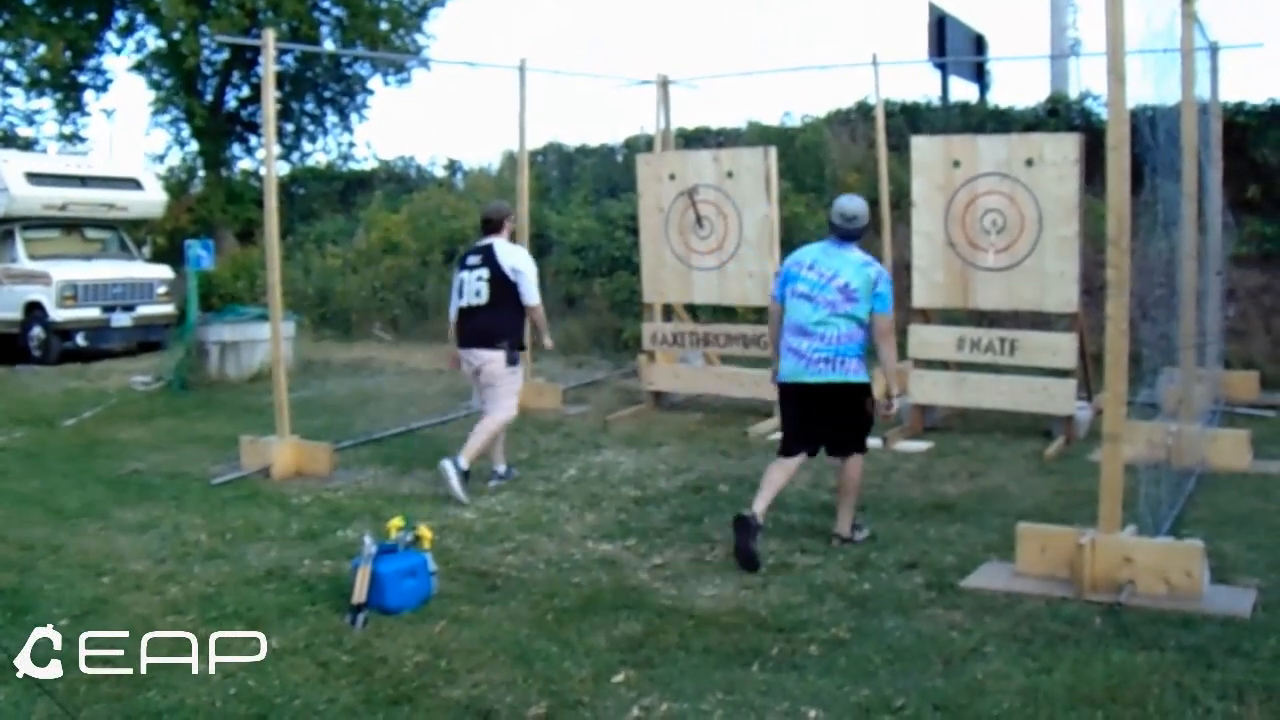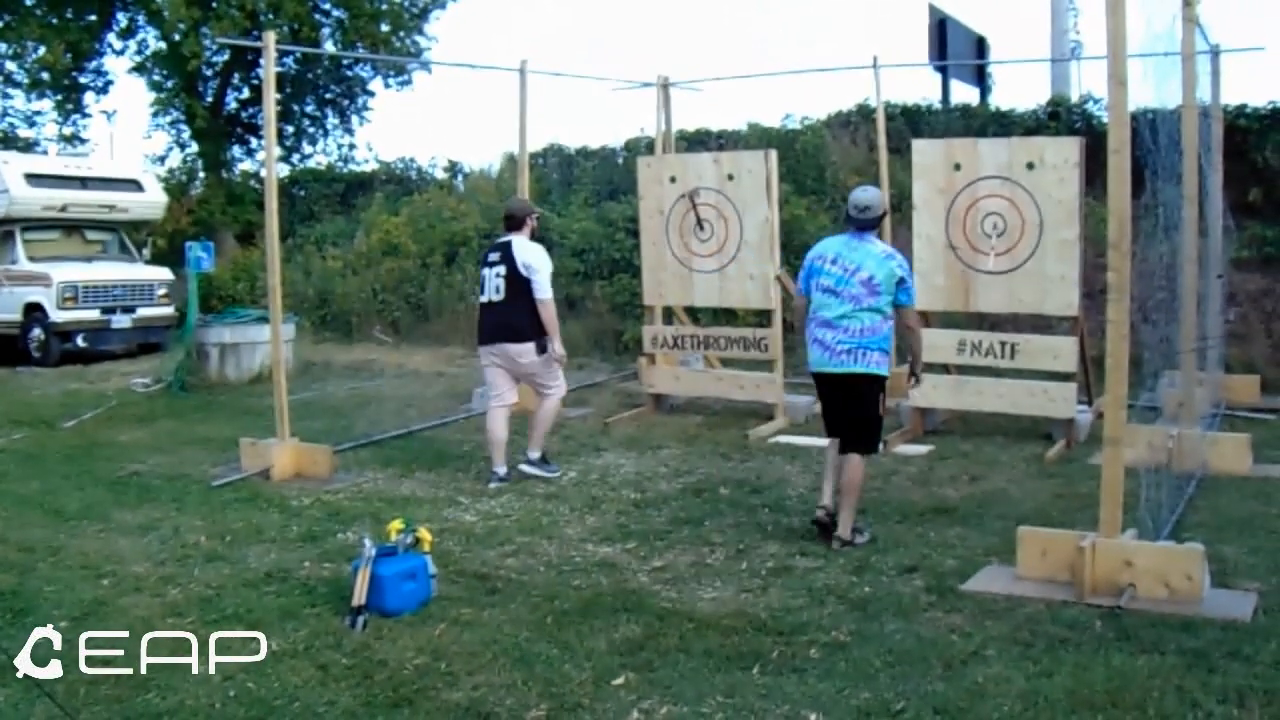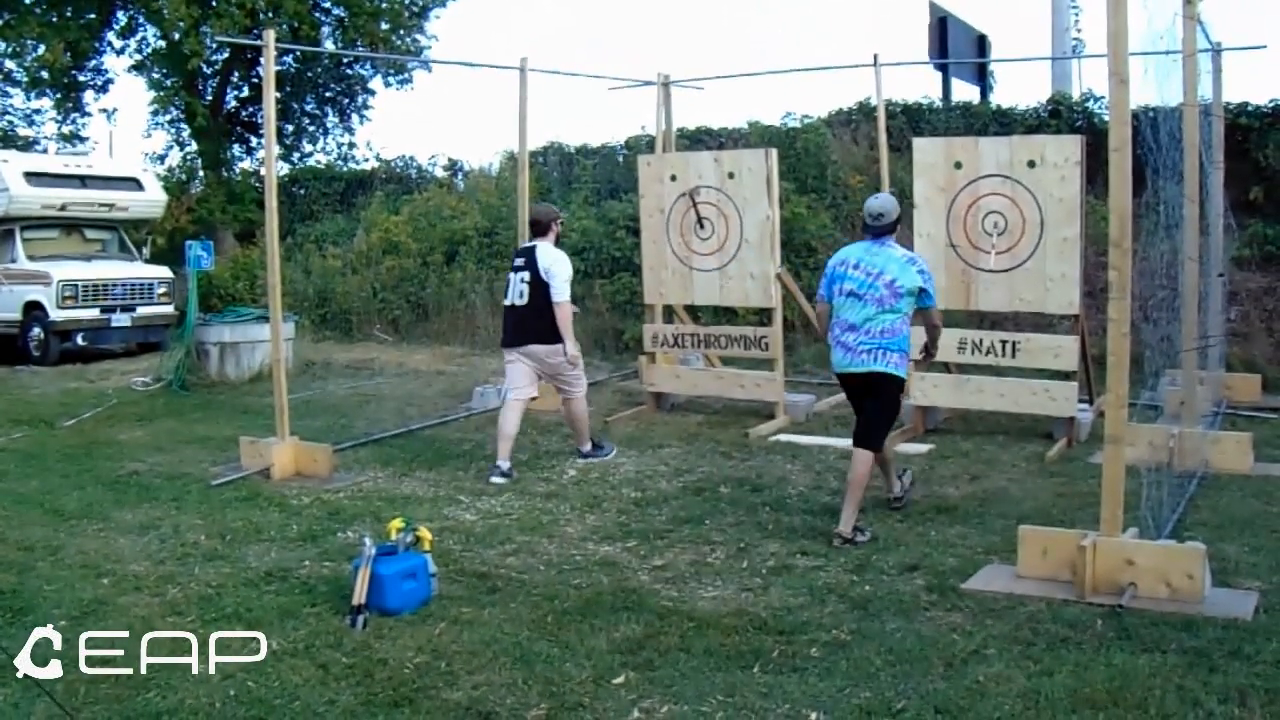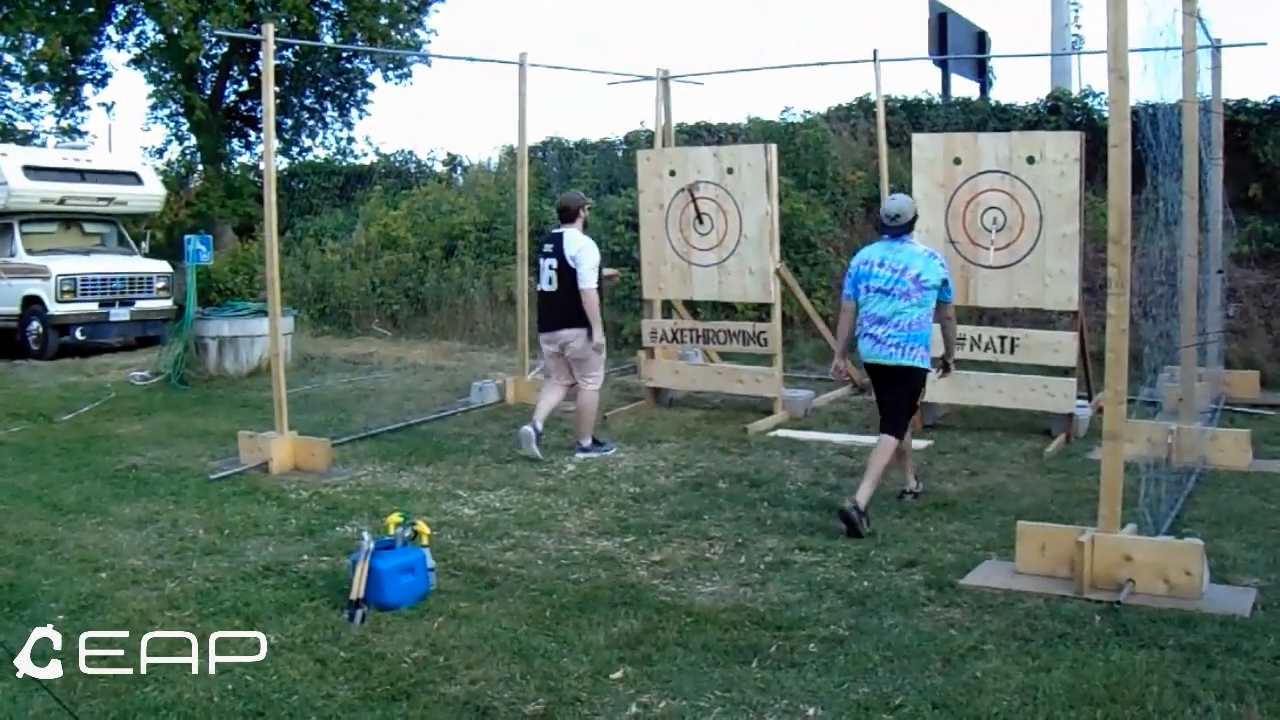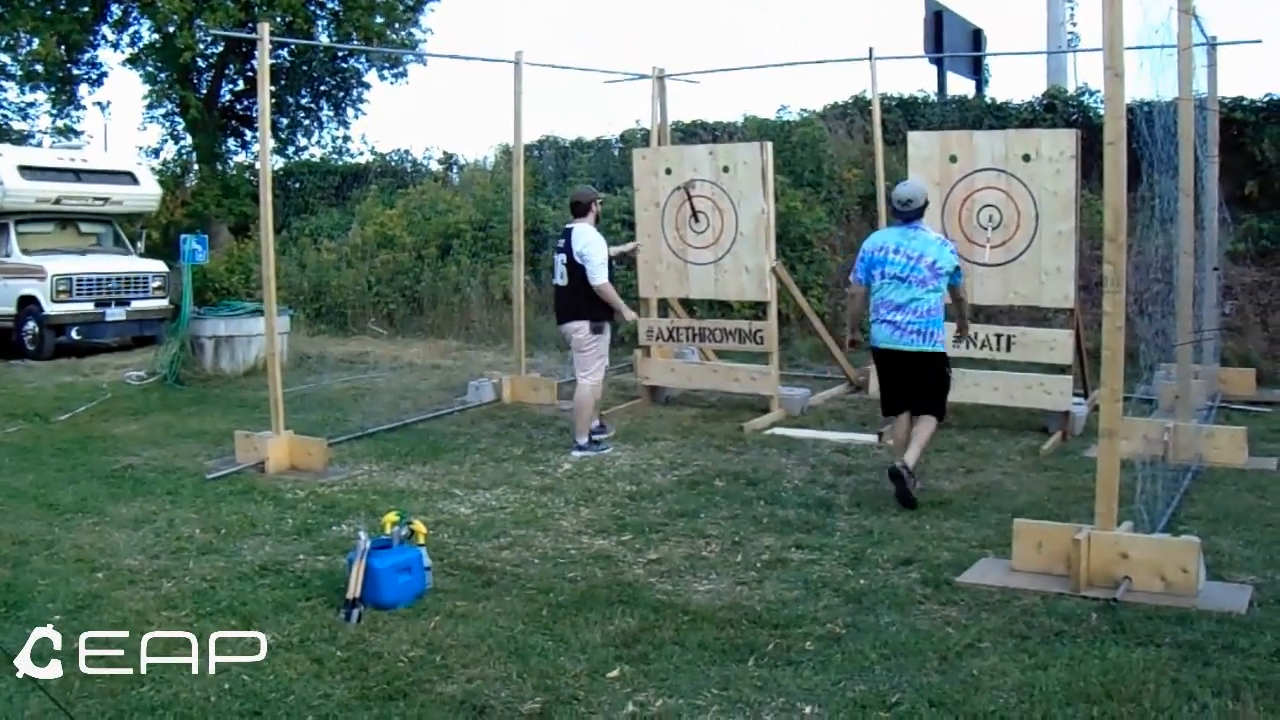
dt=0.2s
person 1, frame 1
left shoulder: (796, 259)
right shoulder: (871, 271)
left elbow: (775, 316)
right elbow: (884, 333)
left wrist: (780, 359)
right wrist: (892, 388)
left hip: (793, 373)
right hip: (845, 376)
left knee: (791, 453)
right knee: (851, 450)
left ankle: (755, 515)
right ankle: (844, 528)
person 1, frame 2
left shoulder: (819, 252)
right shoulder: (892, 261)
left elbow: (800, 306)
right elbow: (909, 322)
right wrist: (915, 364)
left hip: (821, 362)
right hip: (865, 364)
left knee: (838, 437)
right knee: (856, 446)
left ankle: (826, 505)
right ankle: (844, 529)
person 1, frame 3
left shoulder: (840, 259)
right shoulder: (913, 265)
left elbow: (822, 312)
right elbow: (933, 320)
right wrist: (932, 344)
left hip: (845, 362)
right hip: (885, 365)
left knee: (876, 426)
right knee: (866, 443)
left ankle: (896, 487)
right ankle: (846, 527)
person 1, frame 4
left shoulder: (863, 258)
right shoulder: (933, 260)
left elbow: (847, 311)
right elbow: (947, 315)
left wrist: (840, 354)
right wrist: (950, 354)
left hip: (872, 354)
right hip: (909, 357)
left knee: (893, 420)
right knee: (893, 430)
left ankle: (909, 482)
right ankle: (859, 502)
person 1, frame 5
left shoulder: (874, 242)
right shoulder: (942, 246)
left elbow: (856, 294)
right elbow: (959, 298)
left wrist: (852, 331)
right wrist: (964, 324)
left hip: (884, 341)
right hip: (927, 342)
left knee: (899, 411)
right knee: (930, 411)
left ankle: (905, 481)
right ankle: (906, 465)
person 2, frame 1
left shoulder: (466, 258)
right shoulder: (515, 254)
left elbow: (455, 306)
right elbow: (531, 303)
left wrist: (455, 346)
right wrist: (544, 335)
left hip: (469, 346)
right hip: (499, 347)
left knee: (492, 406)
right knee: (502, 411)
left ankle: (498, 469)
right ankle: (459, 463)
person 2, frame 2
left shoulder: (491, 254)
right shoulder: (533, 252)
right elbow: (544, 299)
right wrist: (556, 340)
left hip: (490, 340)
right hip: (524, 341)
left knee: (501, 403)
right knee: (553, 391)
left ankle: (499, 470)
right ankle: (534, 456)
person 2, frame 3
left shoulder: (517, 258)
right shoulder: (554, 257)
right elbow: (561, 302)
right wrist: (570, 343)
left hip: (516, 342)
right hip: (550, 343)
left knee: (515, 400)
right knee: (575, 393)
left ankle: (501, 464)
right ankle: (587, 448)
person 2, frame 4
left shoulder: (547, 243)
right shoulder: (583, 244)
right elbow: (587, 290)
left wrist: (598, 274)
right wrist: (598, 329)
left hip: (548, 327)
right hip: (577, 327)
left knee: (556, 383)
right knee: (589, 383)
left ankle: (534, 426)
right ankle: (586, 443)
person 2, frame 5
left shoulder: (567, 235)
right shoulder: (590, 237)
right elbow: (599, 283)
left wrist: (621, 250)
right wrist: (624, 309)
left hip: (568, 317)
right hip: (588, 320)
left knee: (593, 372)
right knee: (588, 379)
left ankle: (590, 425)
right ankle: (582, 442)
